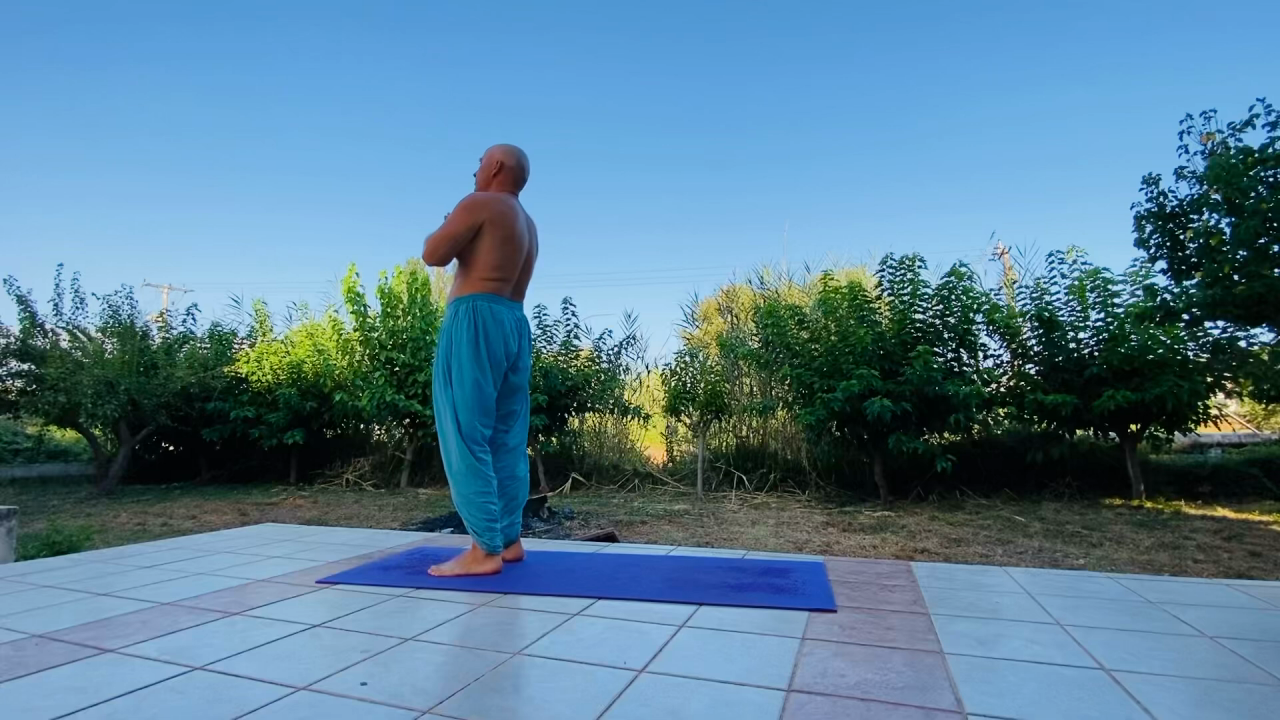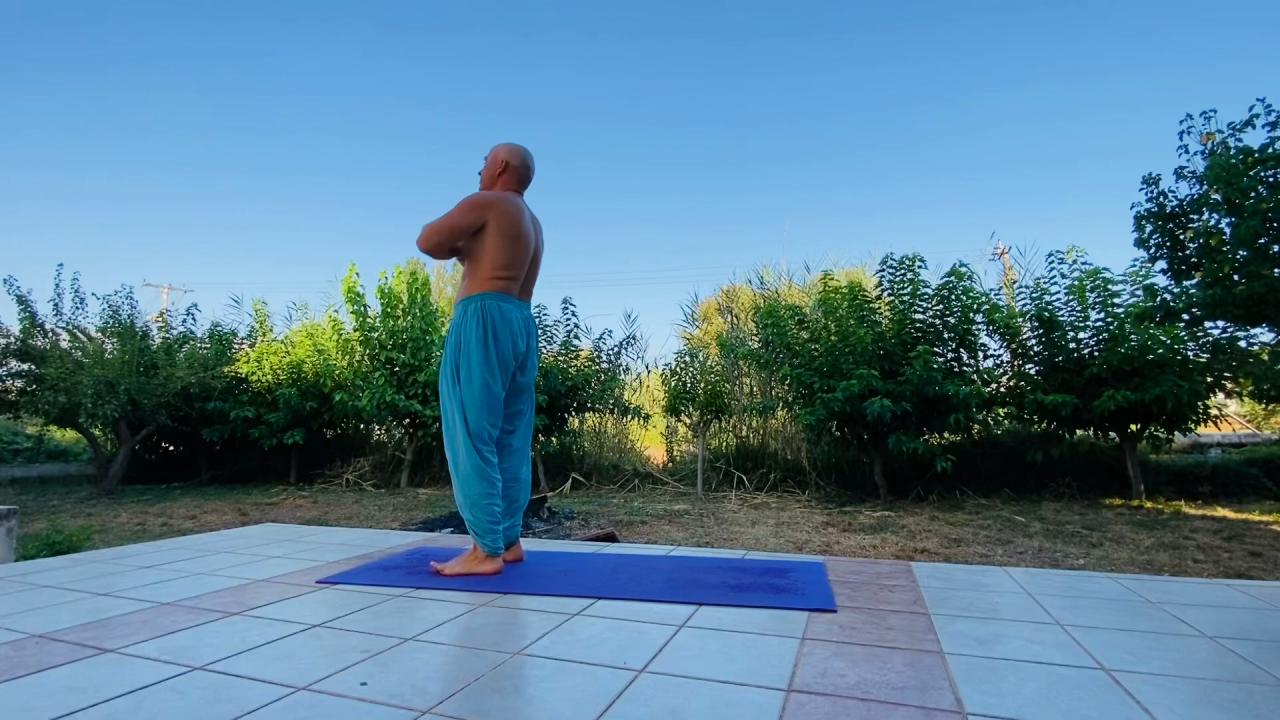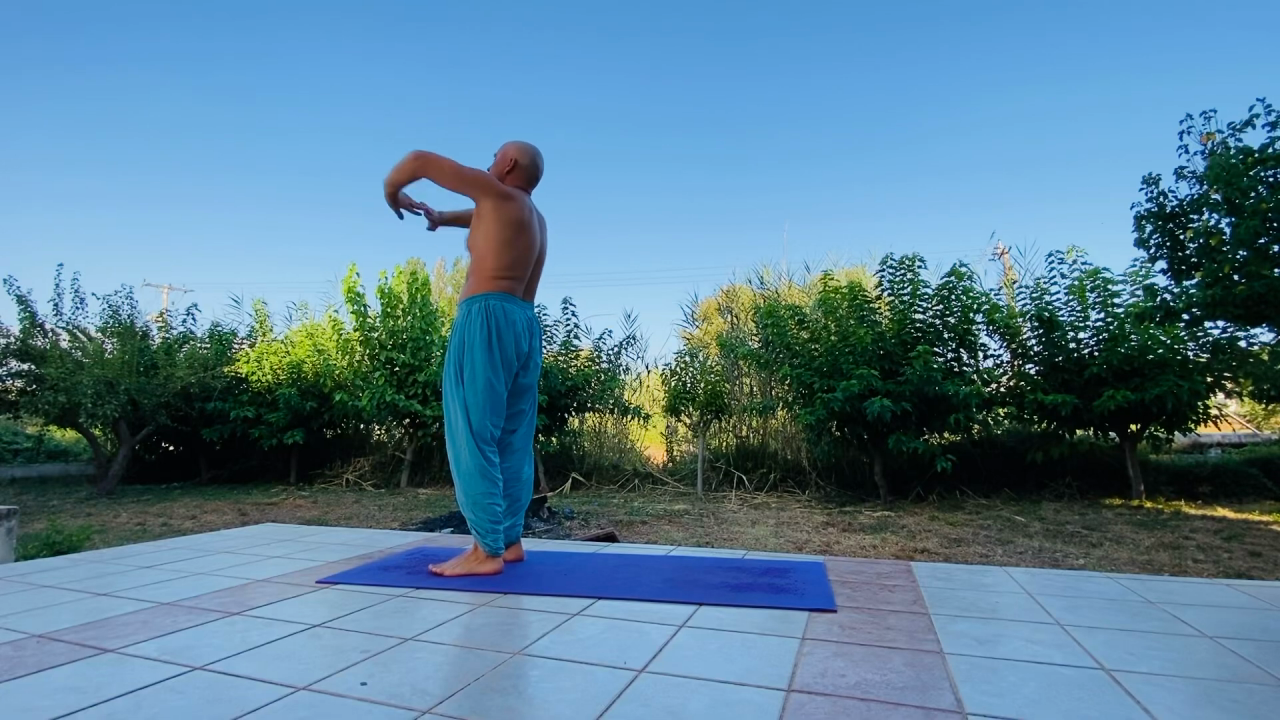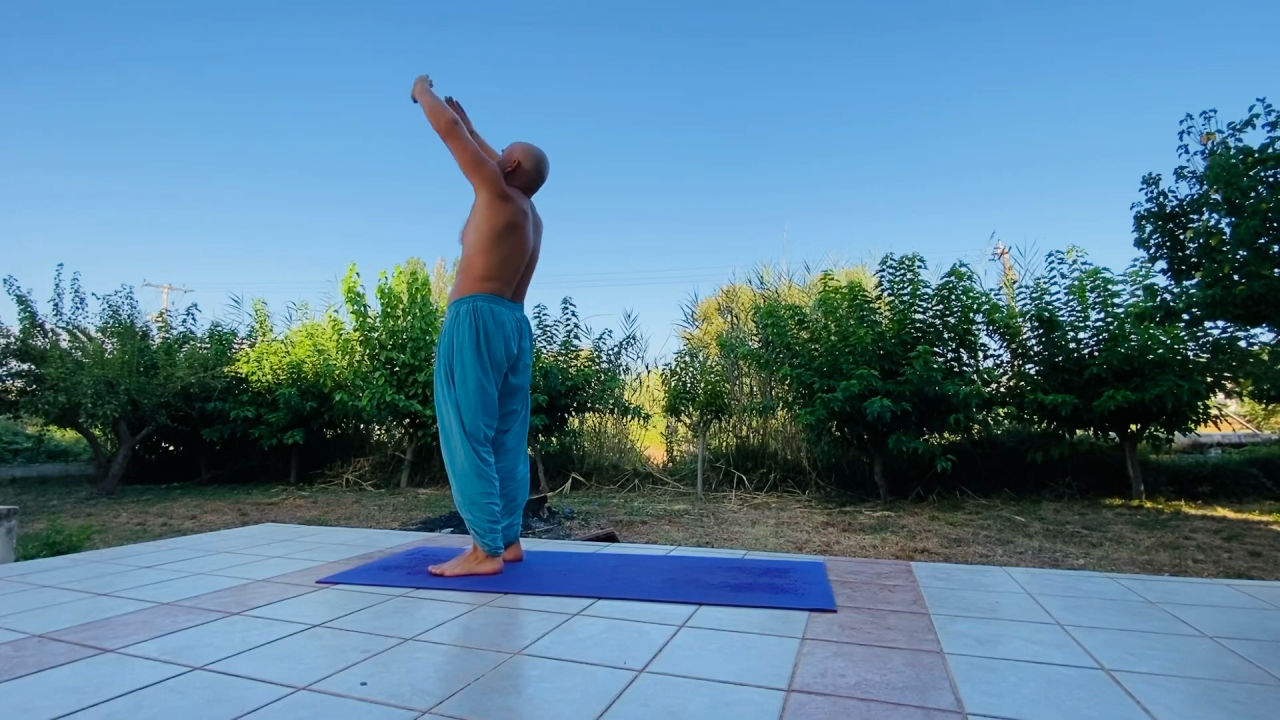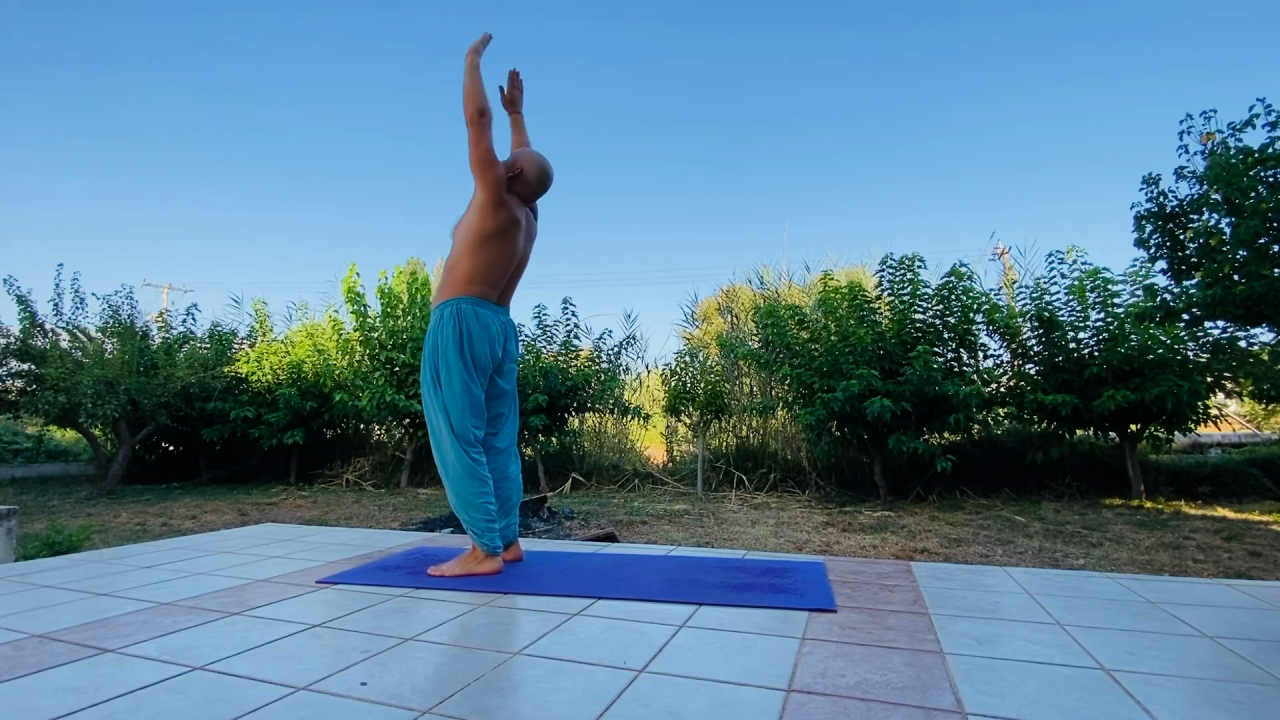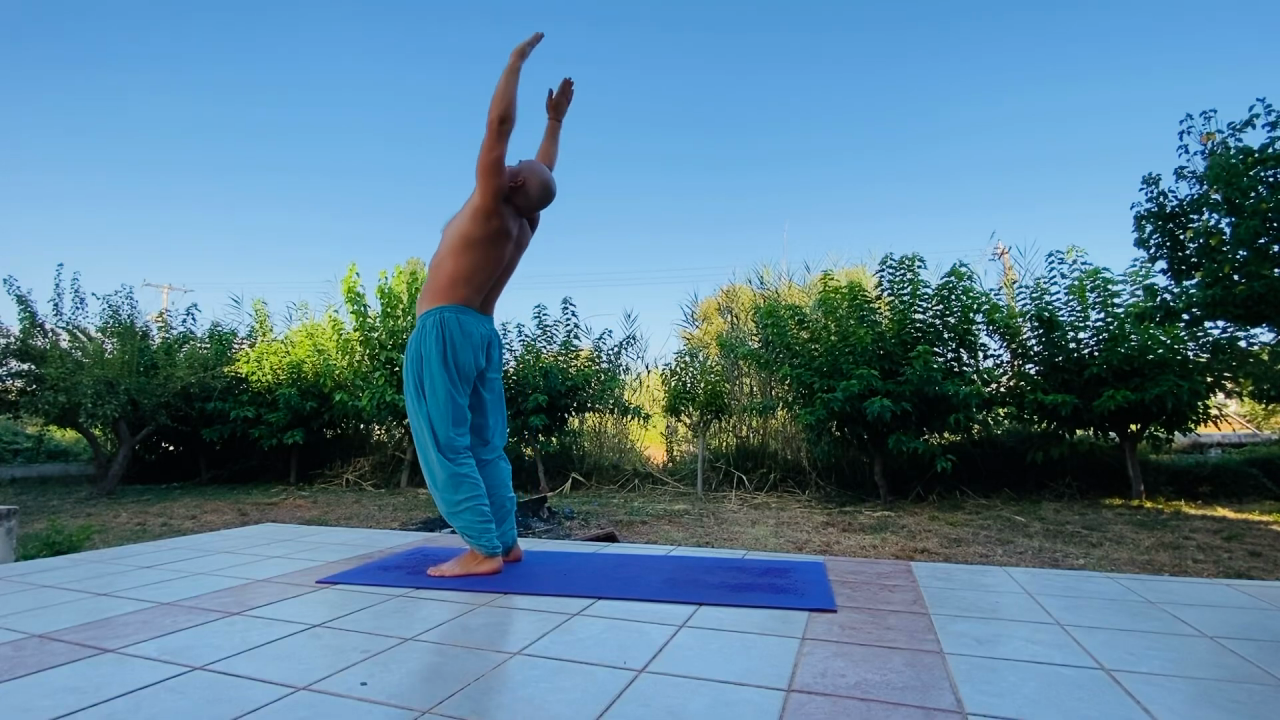
dt=0.3s
person 1, frame 1
left shoulder: (480, 203)
right shoulder: (527, 225)
left elbow: (433, 254)
left wrist: (445, 232)
right wrist: (464, 235)
left hip: (475, 323)
right hip: (514, 327)
left knee: (466, 437)
right knee: (505, 439)
left ankle: (485, 550)
right ankle: (508, 539)
person 1, frame 2
left shoulder: (488, 202)
right shoulder: (530, 222)
left elbow: (428, 240)
left wrist: (449, 246)
right wrist: (464, 245)
left hip: (483, 321)
right hip: (521, 325)
left knee: (471, 437)
right knee: (509, 440)
left ankle: (486, 550)
right ankle: (508, 541)
person 1, frame 3
left shoulder: (497, 193)
right shoulder: (534, 217)
left elbow: (420, 160)
left wrist: (393, 192)
right wrist: (446, 218)
left hip: (487, 320)
right hip: (524, 325)
left knee: (473, 437)
right knee: (511, 439)
left ankle: (486, 550)
right ankle: (509, 540)
person 1, frame 4
left shoulder: (500, 193)
right shoulder: (532, 214)
left elbow: (448, 129)
right elbow: (501, 167)
left wrist: (422, 91)
right wrist: (468, 127)
left hip: (477, 322)
right hip: (515, 327)
left knee: (467, 438)
right knee: (505, 441)
left ankle: (486, 550)
right ankle: (507, 541)
person 1, frame 5
left shoulder: (496, 200)
right shoulder: (528, 217)
left elbow: (476, 119)
right elbow: (526, 158)
left wrist: (472, 58)
right wrist: (516, 111)
left hip: (461, 324)
right hip: (500, 329)
left knee: (459, 440)
right knee: (496, 441)
left ankle: (485, 550)
right ankle: (506, 540)
person 1, frame 6
left shoulder: (492, 208)
right shoulder: (526, 225)
left elbow: (498, 124)
right elbow: (545, 171)
left wrist: (515, 60)
right wrist: (554, 121)
left hip: (444, 332)
right hip: (482, 334)
left knee: (443, 446)
right knee: (483, 445)
left ankle: (482, 549)
right ankle: (504, 541)
